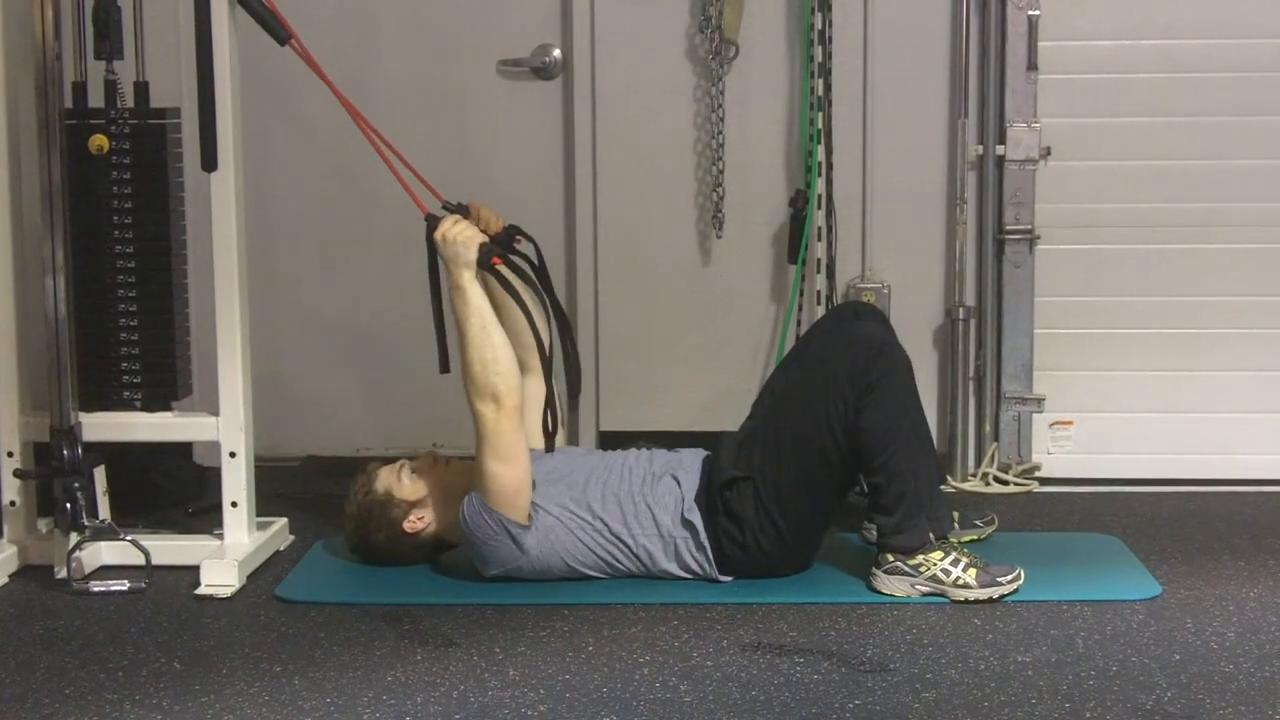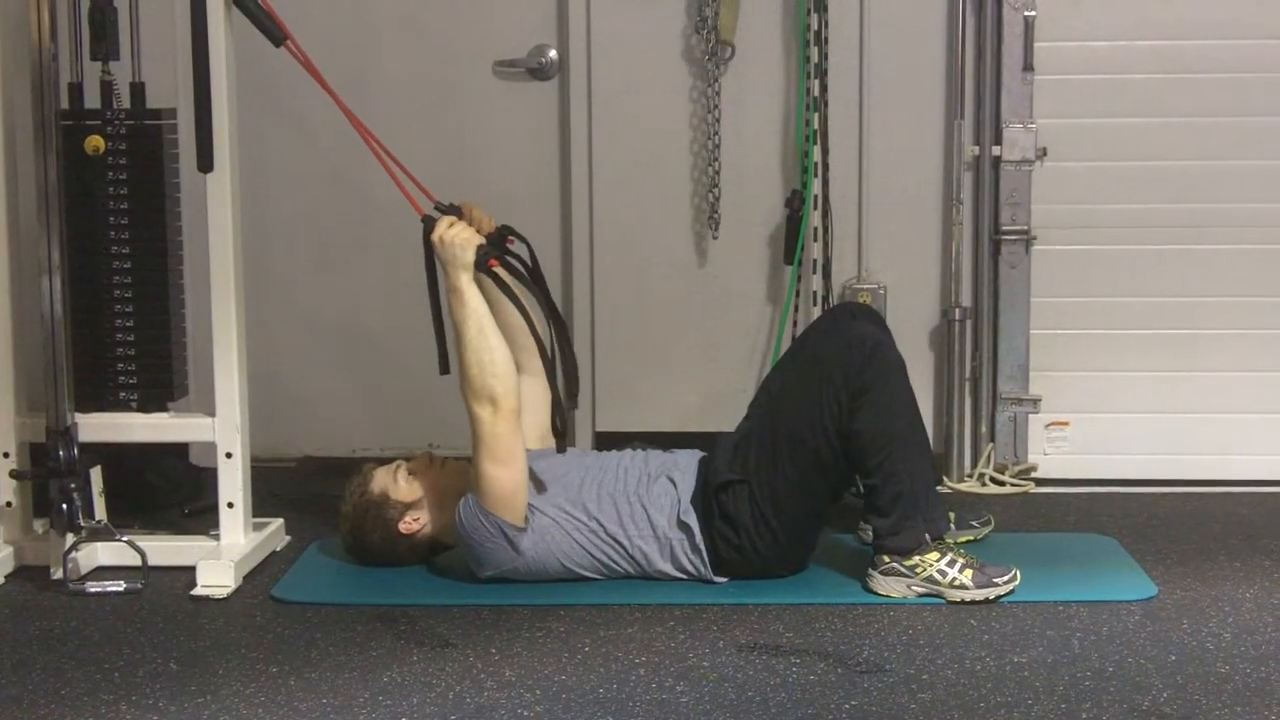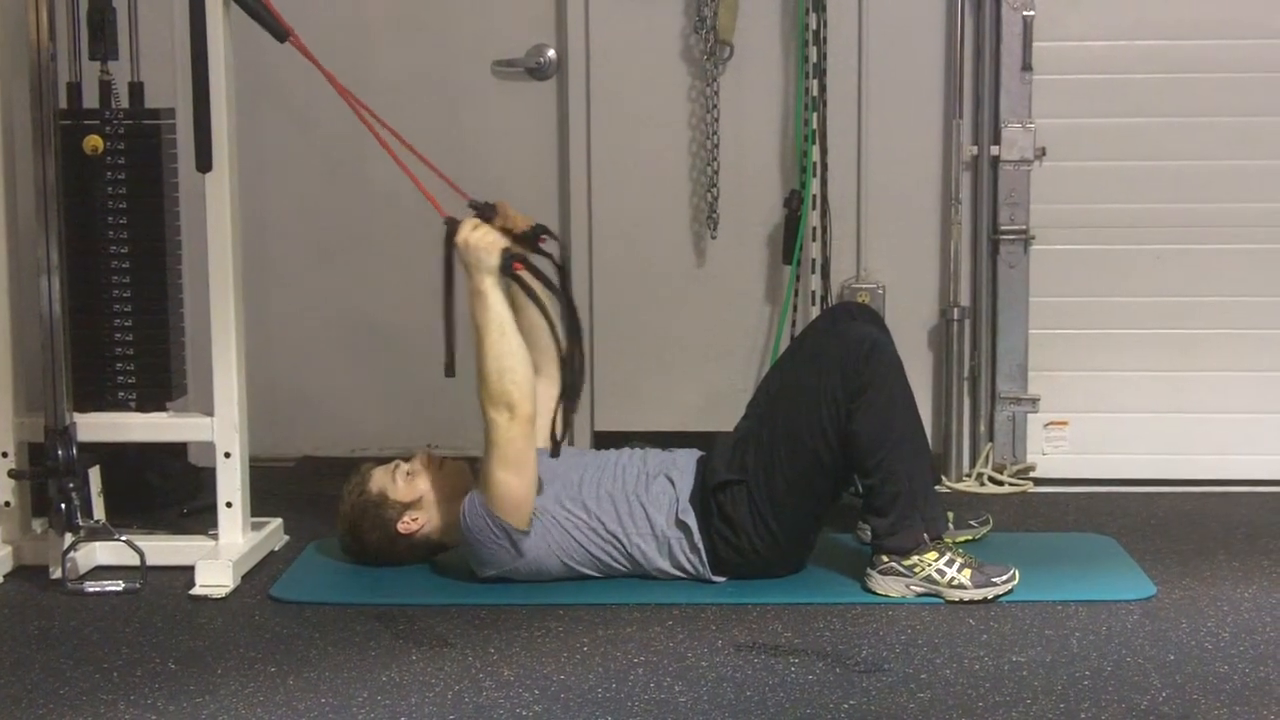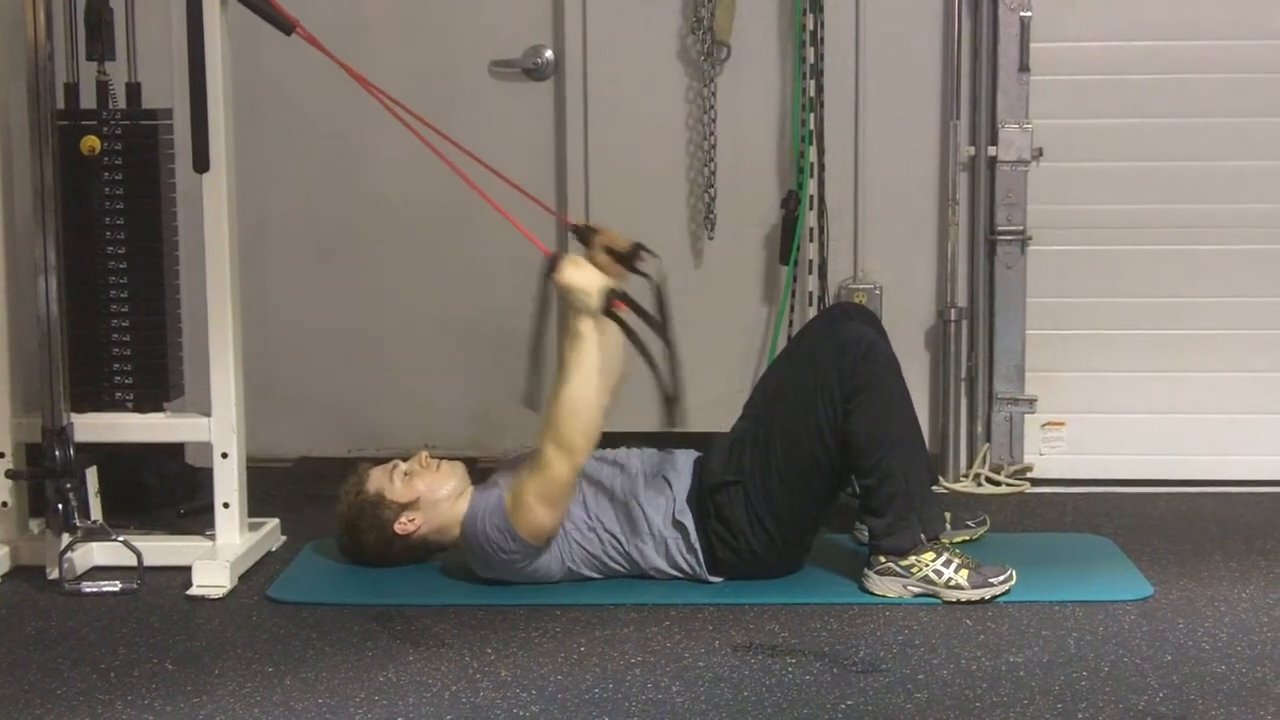
dt=0.3s
person 1, frame 1
left shoulder: (512, 485)
right shoulder: (494, 533)
left elbow: (529, 374)
right elbow: (497, 406)
left wrist: (493, 264)
right wrist: (461, 277)
left hip: (720, 488)
right hip: (744, 528)
left knee: (857, 327)
right knee: (868, 355)
left ankle: (914, 512)
right ankle: (915, 552)
person 1, frame 2
left shoulder: (505, 493)
right shoulder: (488, 535)
left elbow: (527, 374)
right elbow: (495, 407)
left wrist: (486, 267)
right wrist: (459, 277)
left hip: (715, 485)
right hip: (740, 529)
left knee: (853, 326)
right knee: (860, 354)
left ankle: (911, 513)
right ankle: (910, 552)
person 1, frame 3
left shoulder: (497, 493)
right shoulder: (489, 536)
left elbow: (544, 379)
right elbow: (509, 414)
left wrist: (513, 260)
right wrist: (484, 278)
left hip: (715, 490)
right hip: (738, 527)
left knee: (850, 327)
right knee: (857, 352)
left ankle: (911, 512)
right ankle: (909, 553)
person 1, frame 4
left shoulder: (501, 498)
right shoulder: (495, 536)
left elbow: (589, 398)
right elbow: (566, 452)
left wrist: (597, 303)
right wrist: (583, 316)
left hip: (712, 487)
right hip: (735, 528)
left knee: (846, 325)
right knee: (853, 353)
left ankle: (908, 518)
right ankle: (906, 554)
